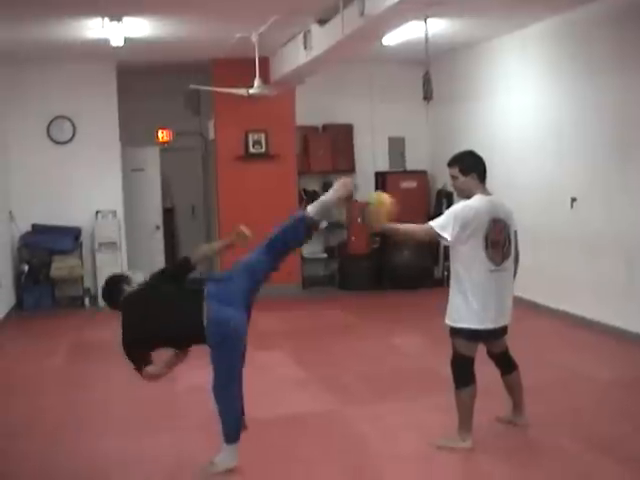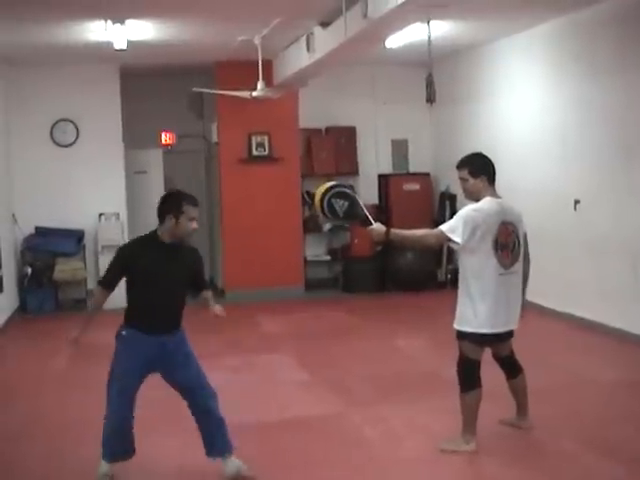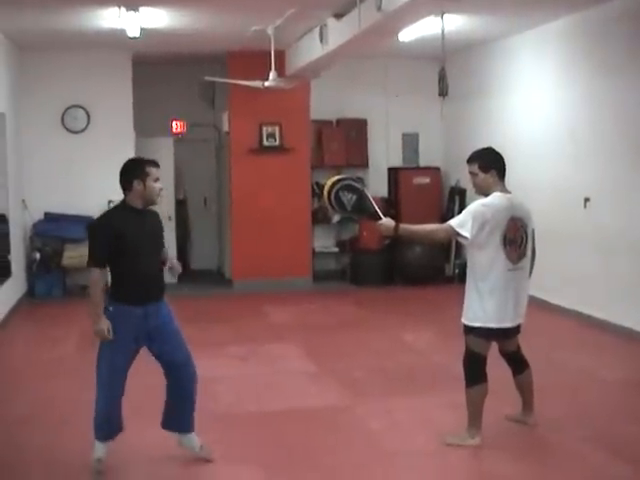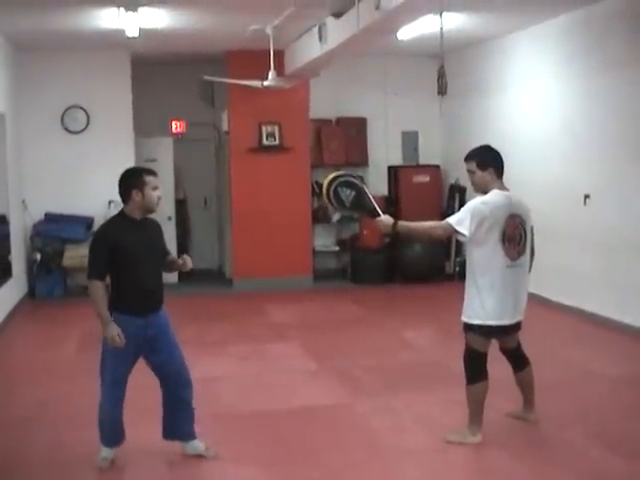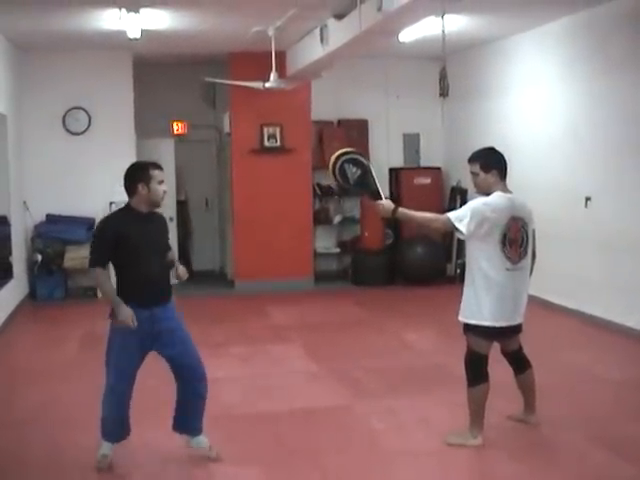
dt=1s
person 1, frame 1
left shoulder: (131, 334)
right shoulder: (153, 286)
left elbow: (149, 373)
right elbow: (193, 259)
left wrist: (178, 355)
right wrist: (229, 242)
left hip: (220, 322)
right hip: (223, 295)
left knee: (226, 386)
right knee: (266, 256)
left ankle: (230, 451)
right ankle: (318, 208)
person 1, frame 2
left shoulder: (190, 255)
right shoulder: (134, 251)
left elbow: (200, 288)
right elbow: (104, 286)
left wrist: (213, 304)
left hip: (173, 340)
right hip: (136, 341)
left knee: (204, 399)
right knee: (119, 407)
person 1, frame 3
left shoulder: (153, 219)
right shoulder: (108, 223)
right elbow: (96, 271)
left wrist: (170, 262)
right wrist: (98, 316)
left hip: (158, 310)
right hip: (123, 314)
left knee: (183, 372)
right knee: (110, 383)
left ankle: (185, 434)
right ankle: (102, 443)
person 1, frame 4
left shoulder: (153, 228)
right shoulder: (108, 234)
right elbow: (96, 282)
left wrist: (179, 263)
right wrist: (107, 323)
left hip: (156, 319)
right hip: (124, 323)
left knee: (179, 380)
right knee: (113, 387)
left ankle: (188, 440)
right ankle: (108, 446)
person 1, frame 5
left shoulder: (159, 222)
right shoulder: (112, 225)
right elbow: (97, 269)
left wrist: (175, 265)
right wrist: (117, 306)
left hip: (165, 312)
right hip: (131, 317)
left knee: (193, 373)
right knee: (119, 384)
left ankle: (194, 434)
right ankle: (109, 442)
person 2, frame 1
left shoulder: (466, 210)
right shoulder: (504, 210)
left elbow: (423, 233)
right elbow: (514, 256)
left wrist: (382, 225)
left hip: (471, 306)
right hip: (496, 303)
left knee: (462, 366)
right knee: (502, 356)
left ankle: (464, 436)
right ankle: (519, 413)
person 2, frame 2
left shoulder: (475, 213)
right shoulder: (513, 213)
left elbow: (432, 238)
right elbow: (525, 259)
left wrist: (387, 233)
right wrist: (521, 296)
left hip: (479, 309)
right hip: (505, 306)
left knee: (468, 369)
right knee: (507, 359)
left ankle: (467, 439)
right ankle: (523, 416)
person 2, frame 3
left shoulder: (485, 208)
right shoulder: (522, 208)
left elbow: (441, 233)
right elbow: (530, 254)
left wrist: (396, 228)
left hip: (486, 303)
right hip: (511, 300)
left knee: (474, 364)
right knee: (513, 355)
left ankle: (472, 433)
right ankle: (528, 412)
person 2, frame 4
left shoulder: (483, 206)
right shoulder: (520, 206)
left elbow: (440, 230)
right elbow: (529, 252)
left wrist: (395, 225)
left hip: (486, 301)
right hip: (511, 298)
left knee: (474, 361)
right knee: (514, 351)
left ankle: (473, 430)
right ankle: (529, 409)
person 2, frame 5
left shoulder: (484, 207)
right shoulder: (523, 208)
left elbow: (439, 223)
right elbow: (531, 255)
left wrist: (395, 211)
left hip: (486, 303)
right hip: (512, 301)
left knee: (476, 364)
right knee: (515, 354)
left ankle: (474, 433)
right ankle: (530, 412)
